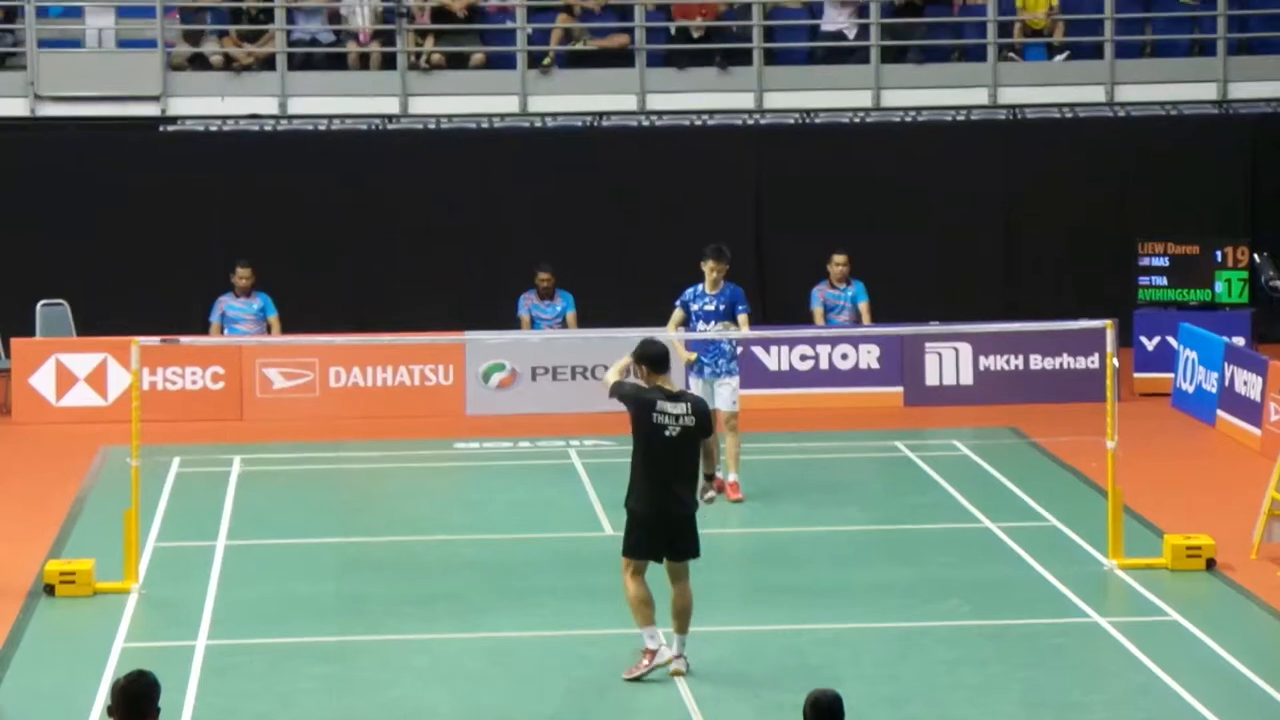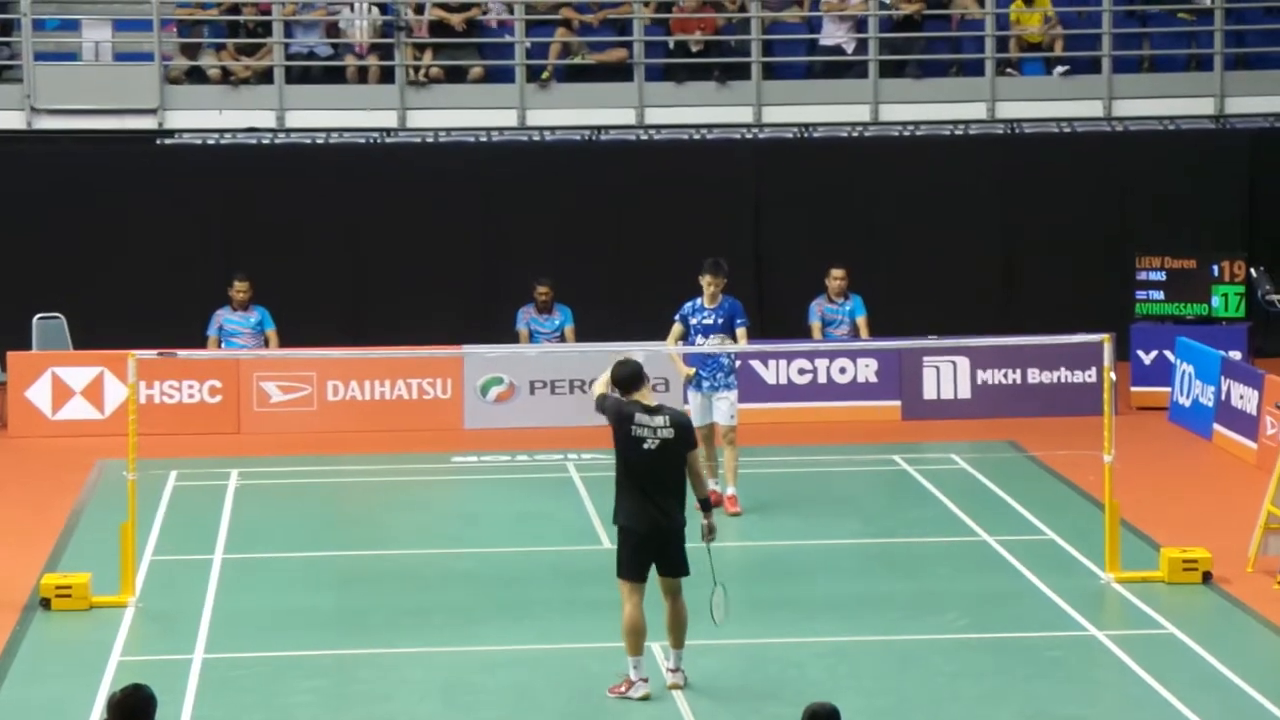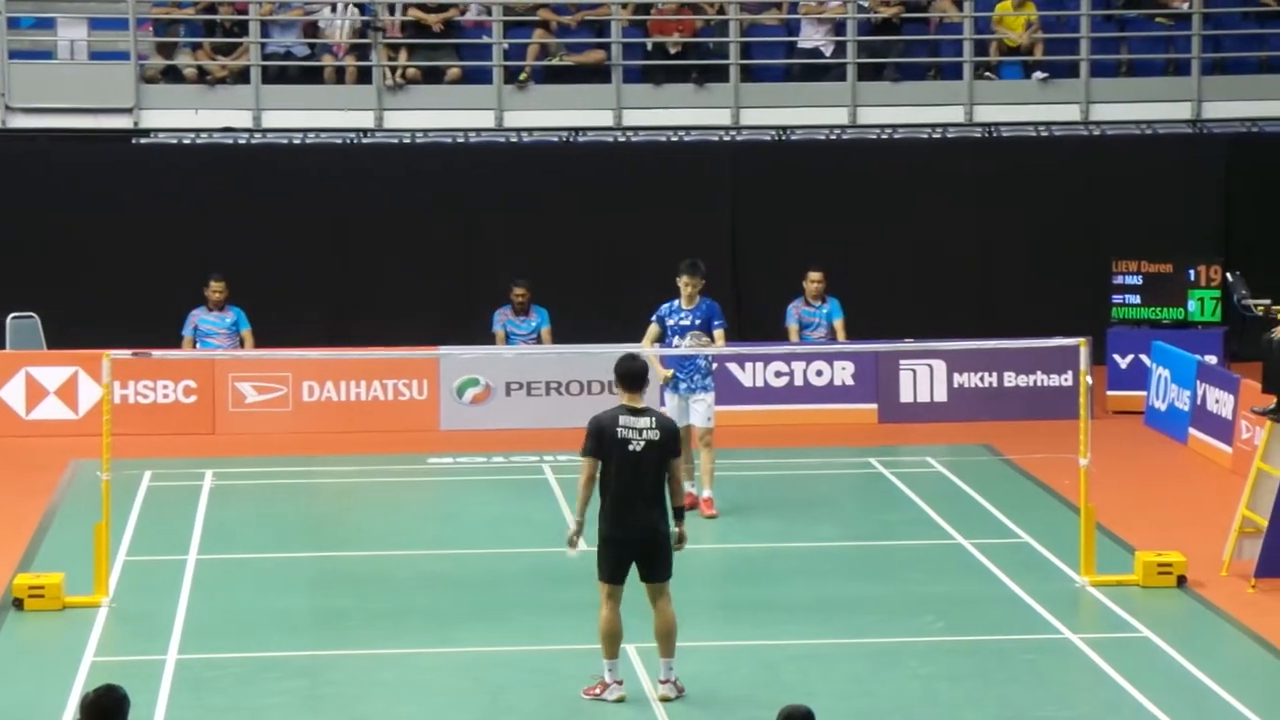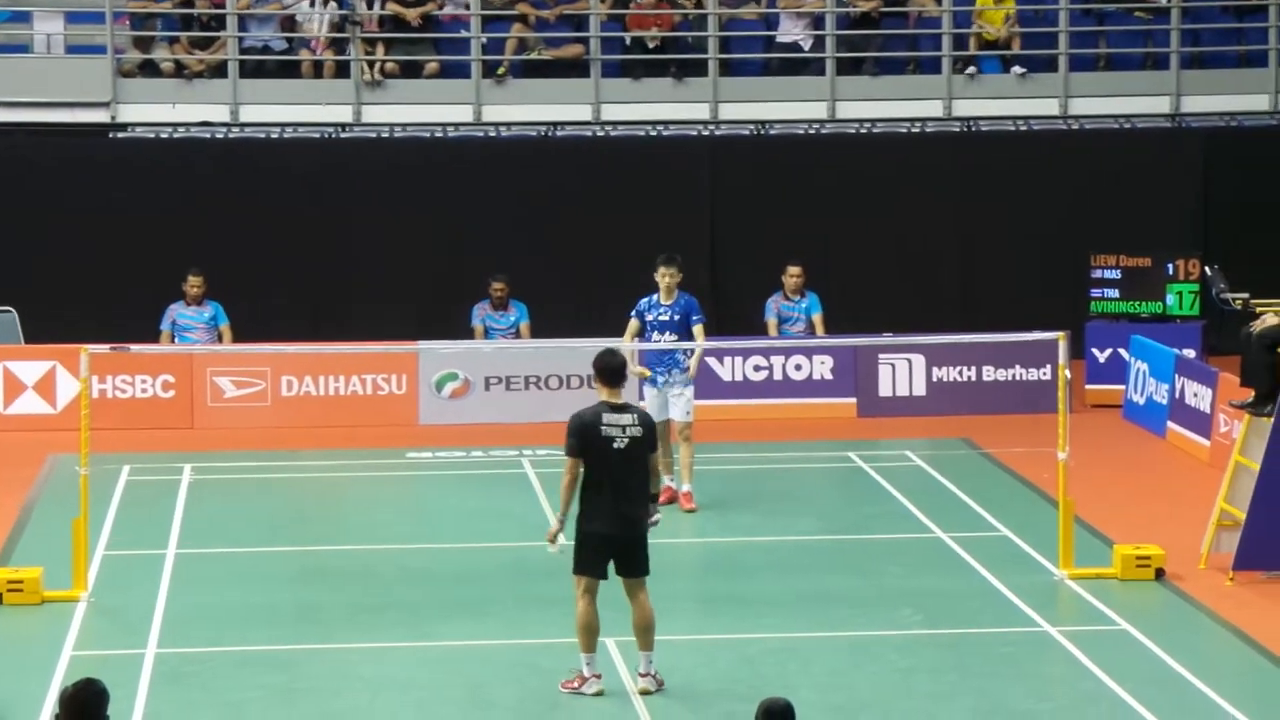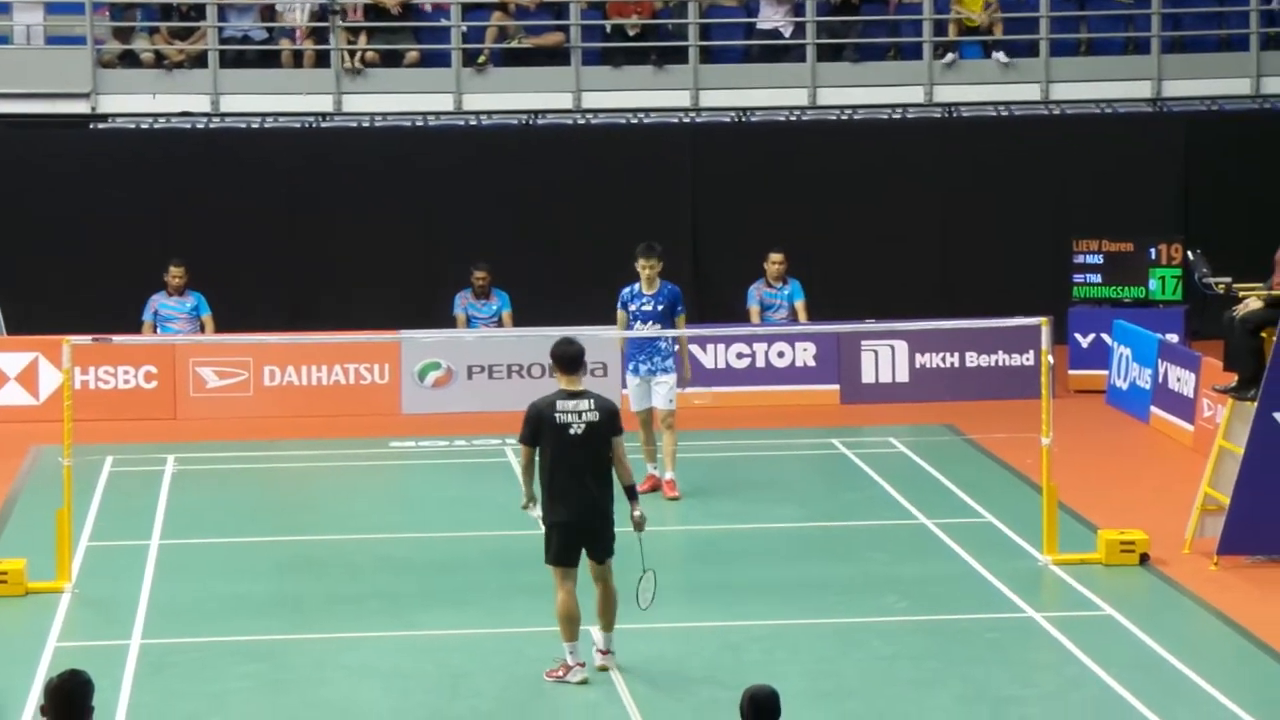
dt=0.5s
person 1, frame 1
left shoulder: (640, 398)
right shoulder: (697, 405)
left elbow: (611, 376)
right elbow: (708, 451)
left wrist: (631, 359)
left hip: (645, 507)
right hip: (683, 508)
left knee: (633, 574)
right knee: (680, 578)
left ankle: (654, 647)
right ankle: (679, 655)
person 1, frame 2
left shoulder: (620, 413)
right shoulder: (679, 420)
left elbow: (597, 390)
right elbow: (695, 471)
left wrist: (615, 370)
right wrist: (707, 513)
left hip: (634, 524)
right hip: (672, 523)
left knee: (632, 598)
right knee: (674, 595)
left ankle: (637, 679)
right ankle: (675, 670)
person 1, frame 3
left shoulder: (601, 423)
right shoulder: (666, 425)
left elbow: (589, 476)
right elbow: (675, 479)
left wrist: (578, 520)
right wrist: (679, 521)
left hip: (615, 528)
right hip: (655, 529)
left knee: (610, 602)
right knee: (661, 601)
left ankle: (611, 682)
right ankle: (667, 680)
person 1, frame 4
left shoulder: (583, 420)
right shoulder: (644, 420)
left elbow: (572, 474)
right elbow: (654, 470)
left wrist: (560, 518)
right wrist: (653, 503)
left hip: (595, 524)
right hip: (633, 523)
left knee: (586, 595)
right knee: (639, 595)
left ankle: (589, 675)
right ankle: (647, 673)
person 1, frame 5
left shoulder: (540, 409)
right shoulder: (606, 407)
left elbow: (526, 462)
right elbow: (620, 459)
left wrist: (529, 495)
right wrist: (634, 502)
left hip: (560, 511)
right hip: (599, 509)
left knee: (565, 584)
right knee: (603, 576)
left ankle: (573, 663)
right ankle: (604, 651)
person 2, frame 1
left shoulder: (735, 293)
right shoulder: (690, 294)
left elbow: (745, 327)
right elbow: (672, 326)
left wrist: (739, 333)
right wrist: (682, 351)
left hip: (726, 368)
right hip: (699, 368)
left knee: (730, 422)
left ankle: (732, 480)
right ankle: (714, 477)
person 2, frame 2
left shoulder: (733, 306)
right shoulder: (689, 308)
left elbow: (743, 341)
right elbow: (671, 341)
left wrist: (734, 346)
right wrist: (681, 366)
left hip: (724, 381)
right hip: (697, 382)
left knee: (728, 436)
right knee: (704, 437)
left ankle: (731, 493)
right ankle: (714, 489)
person 2, frame 3
left shoulder: (711, 308)
right shoulder: (666, 310)
left elbow: (721, 343)
right elbow: (647, 342)
left wrist: (710, 345)
right wrist: (658, 368)
left hip: (701, 384)
right hip: (674, 384)
left knee: (704, 439)
right knee: (681, 439)
left ankle: (707, 496)
right ankle: (689, 492)
person 2, frame 4
left shoulder: (689, 303)
right shoulder: (644, 305)
left elbow: (700, 338)
right elbow: (628, 338)
left wrist: (695, 360)
right wrist: (633, 365)
left hip: (680, 378)
right hip: (652, 378)
left knee: (684, 433)
right knee: (660, 434)
left ankle: (686, 490)
right ankle: (669, 485)
person 2, frame 5
left shoulder: (672, 292)
right shoulder: (627, 294)
left elbow: (681, 331)
left wrist: (686, 364)
right wrist: (626, 359)
left hip: (663, 366)
right hip: (635, 367)
left knee: (666, 421)
right knee: (643, 422)
left ankle: (669, 478)
right ankle: (652, 474)
